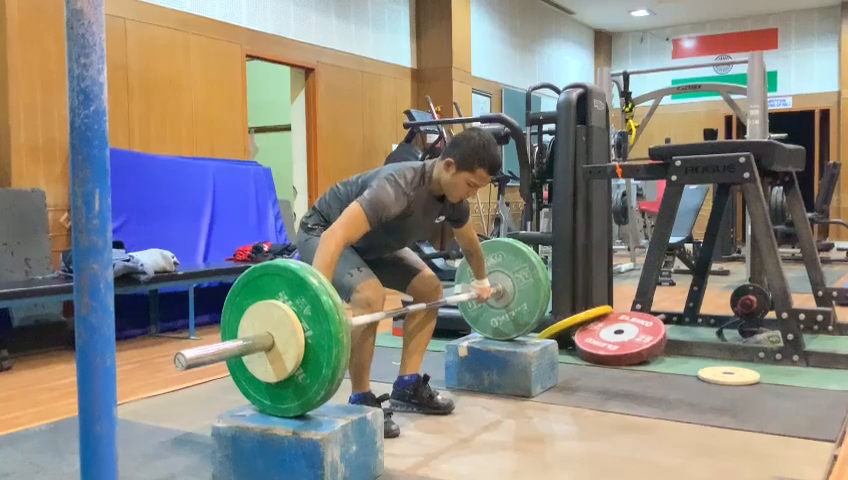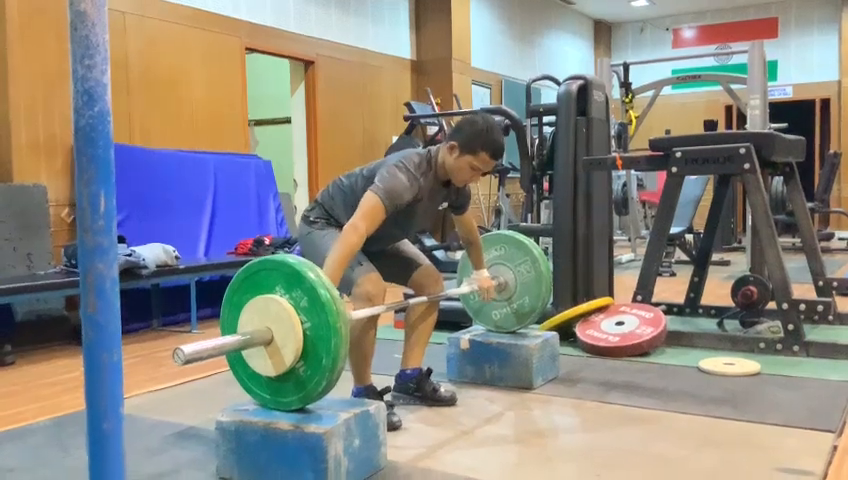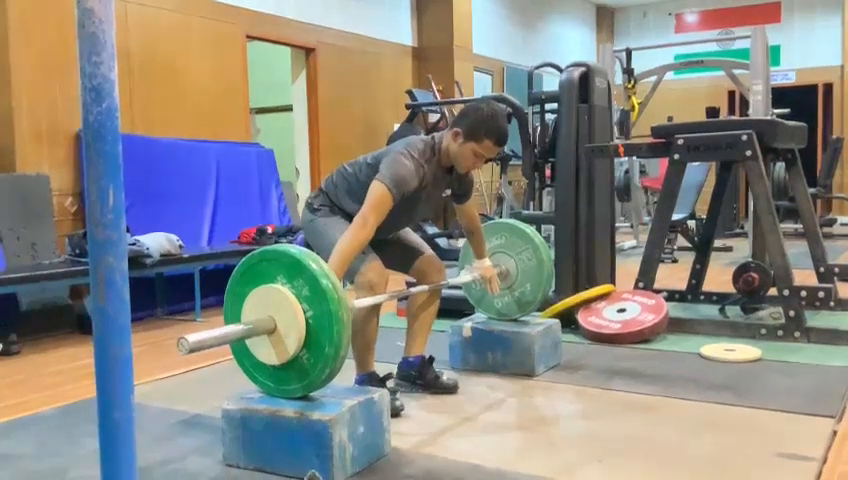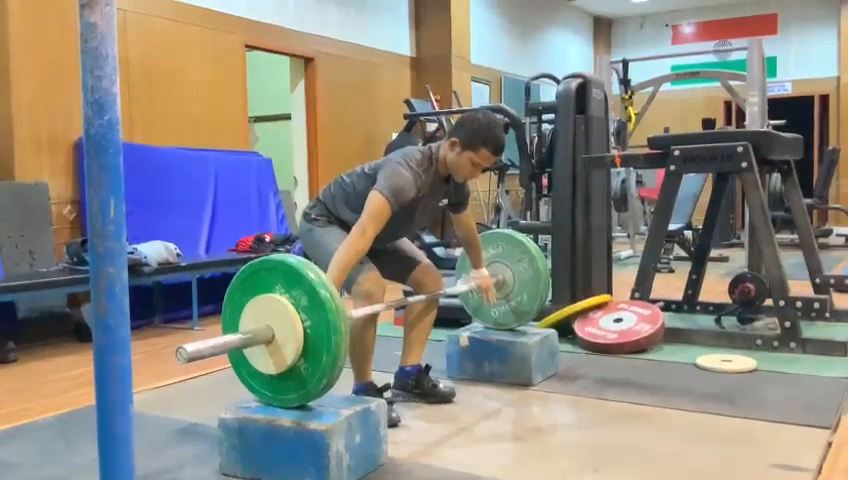
dt=0.5s
person 1, frame 1
left shoulder: (454, 198)
right shoulder: (398, 186)
left elbow: (469, 243)
right elbow: (333, 237)
left wrist: (481, 281)
left hip: (372, 239)
right hip: (321, 232)
left knee: (429, 288)
right knee: (370, 295)
left ankle: (408, 386)
right ankle: (361, 400)
person 1, frame 2
left shoulder: (456, 185)
right shoulder: (405, 174)
left elbow: (469, 232)
right elbow: (354, 231)
left wrist: (481, 273)
left hip: (377, 233)
right hip: (325, 225)
left knee: (430, 282)
right knee: (371, 289)
left ankle: (410, 380)
right ankle: (363, 394)
person 1, frame 3
left shoulder: (459, 173)
right shoulder: (409, 161)
left elbow: (470, 222)
right elbow: (364, 222)
left wrist: (483, 262)
left hip: (379, 220)
right hip: (328, 212)
left knee: (432, 271)
right knee: (372, 277)
left ankle: (412, 367)
right ankle: (366, 381)
person 1, frame 4
left shoulder: (456, 182)
right shoulder: (406, 171)
left elbow: (467, 232)
right elbow: (362, 232)
left wrist: (479, 272)
left hip: (377, 230)
right hip: (326, 223)
left knee: (429, 280)
right knee: (370, 288)
left ankle: (408, 377)
right ankle: (363, 391)
